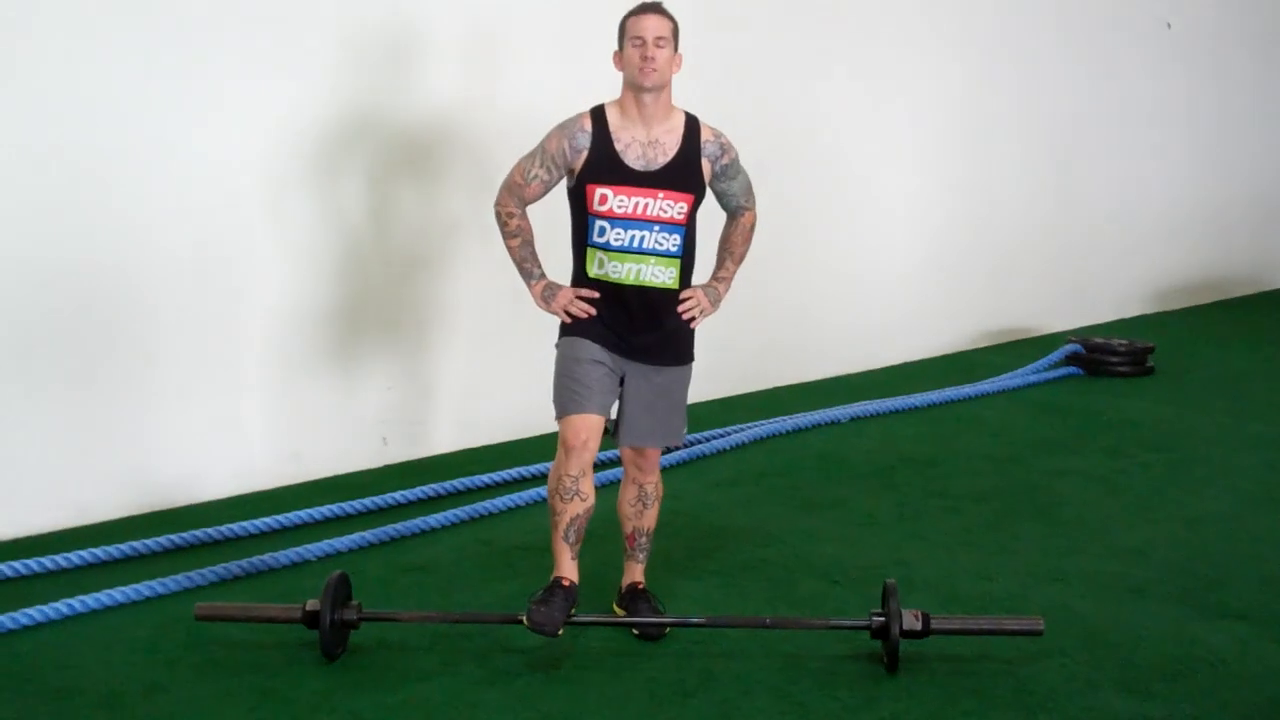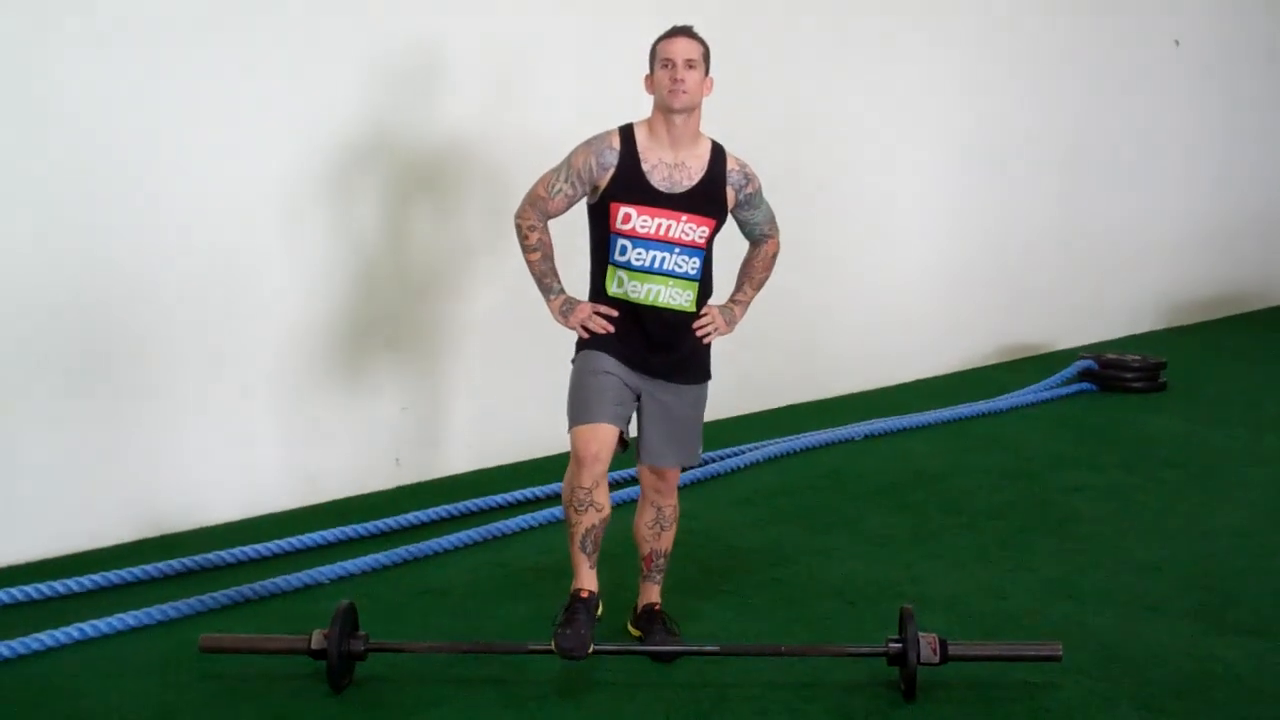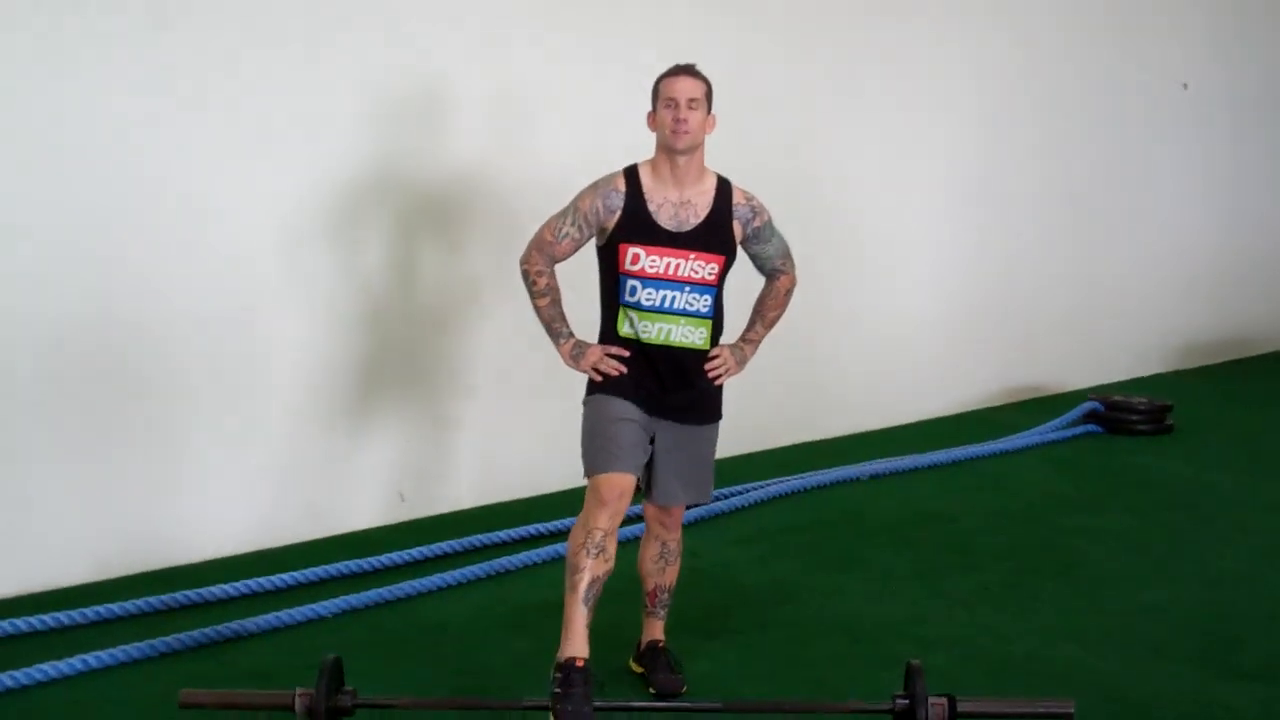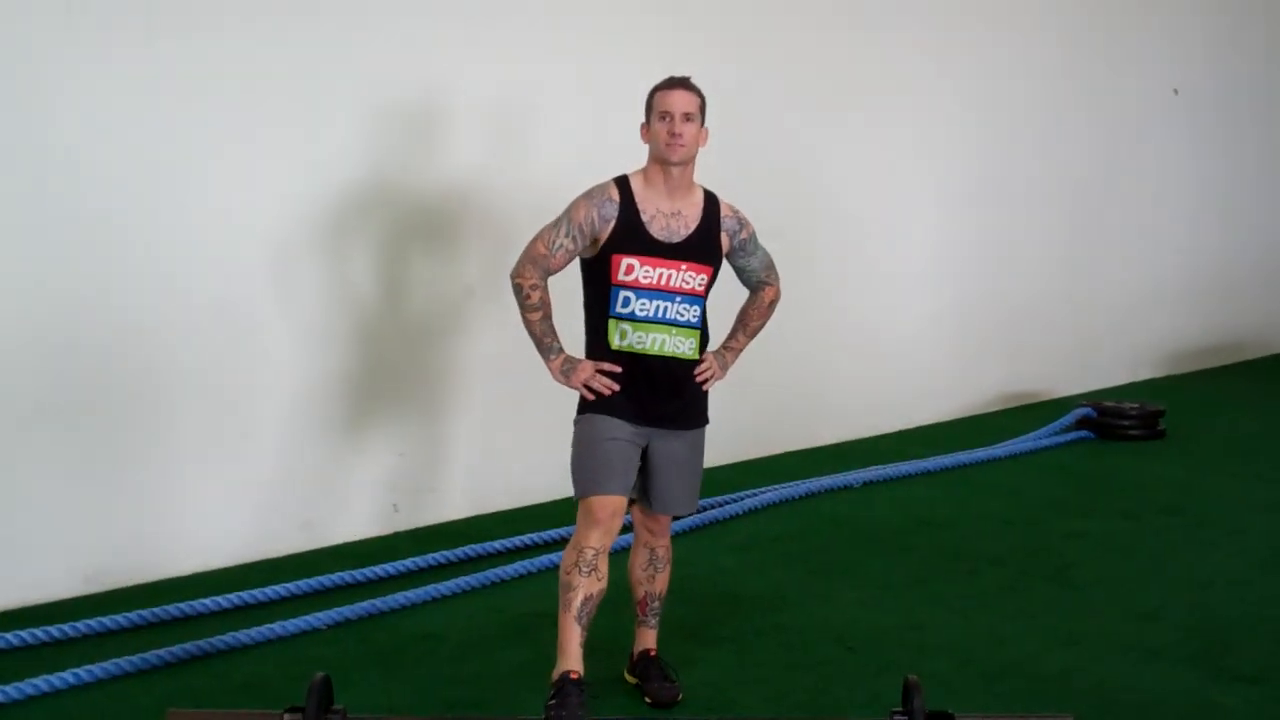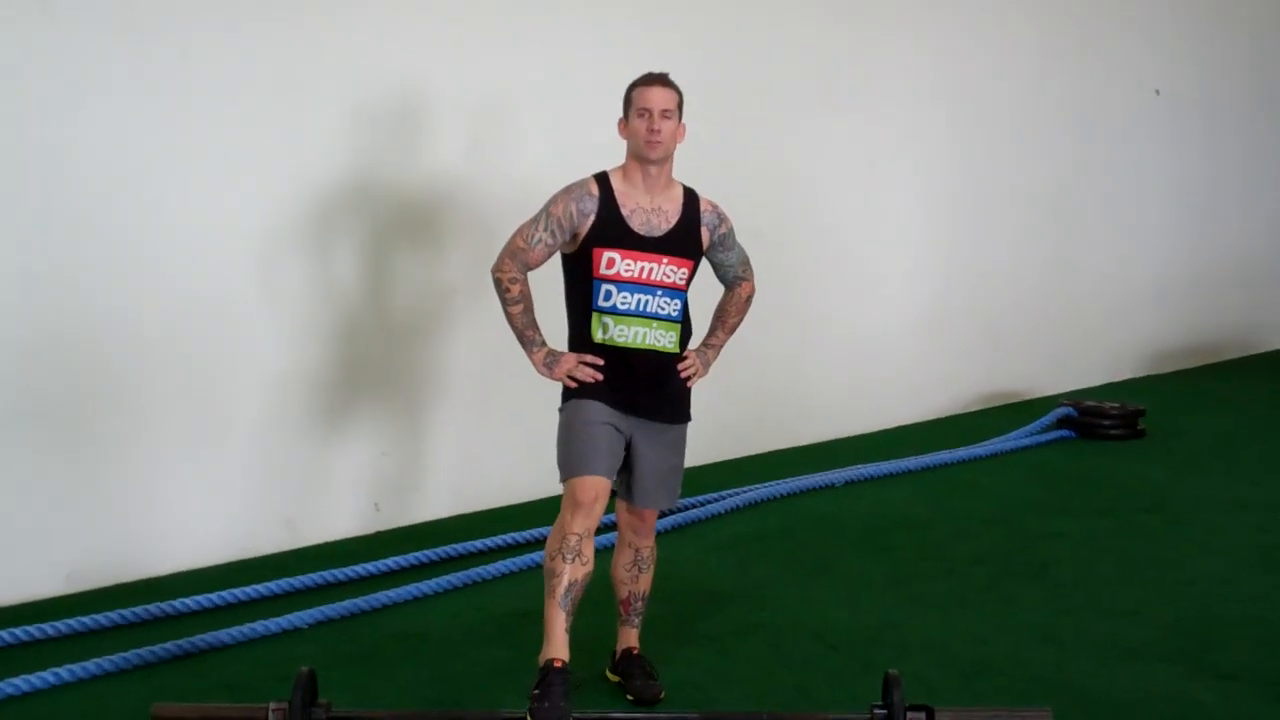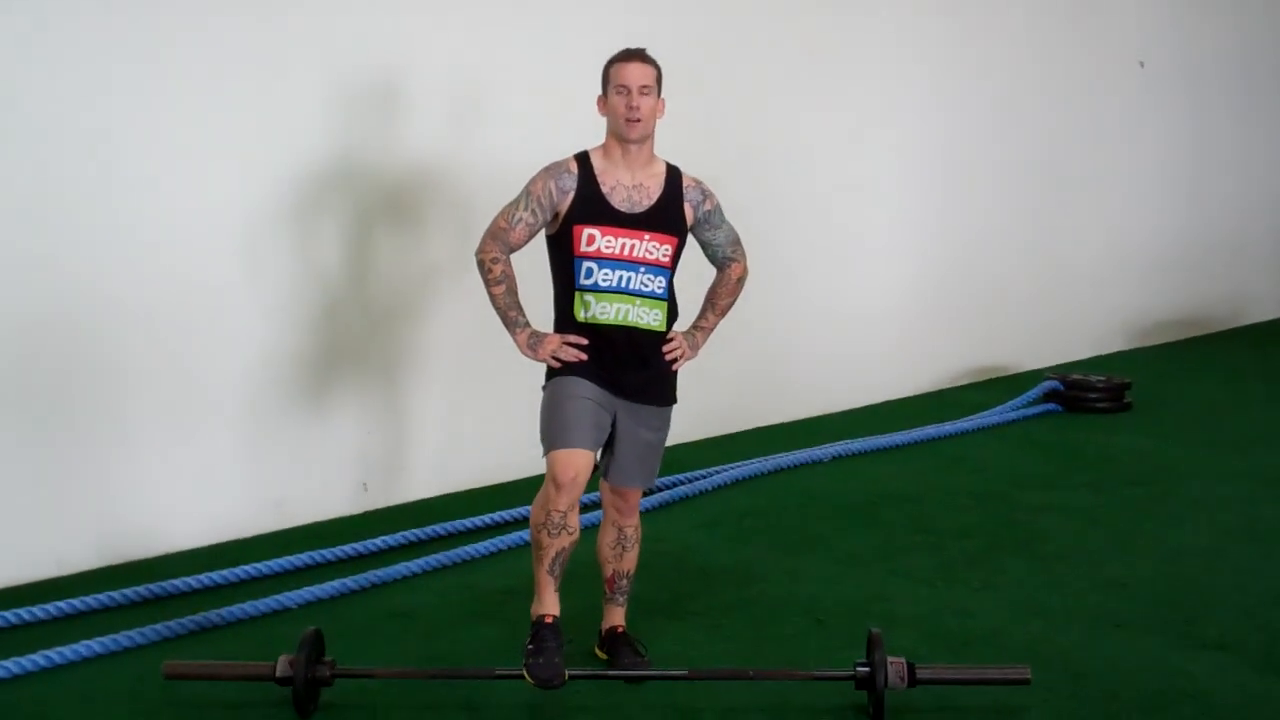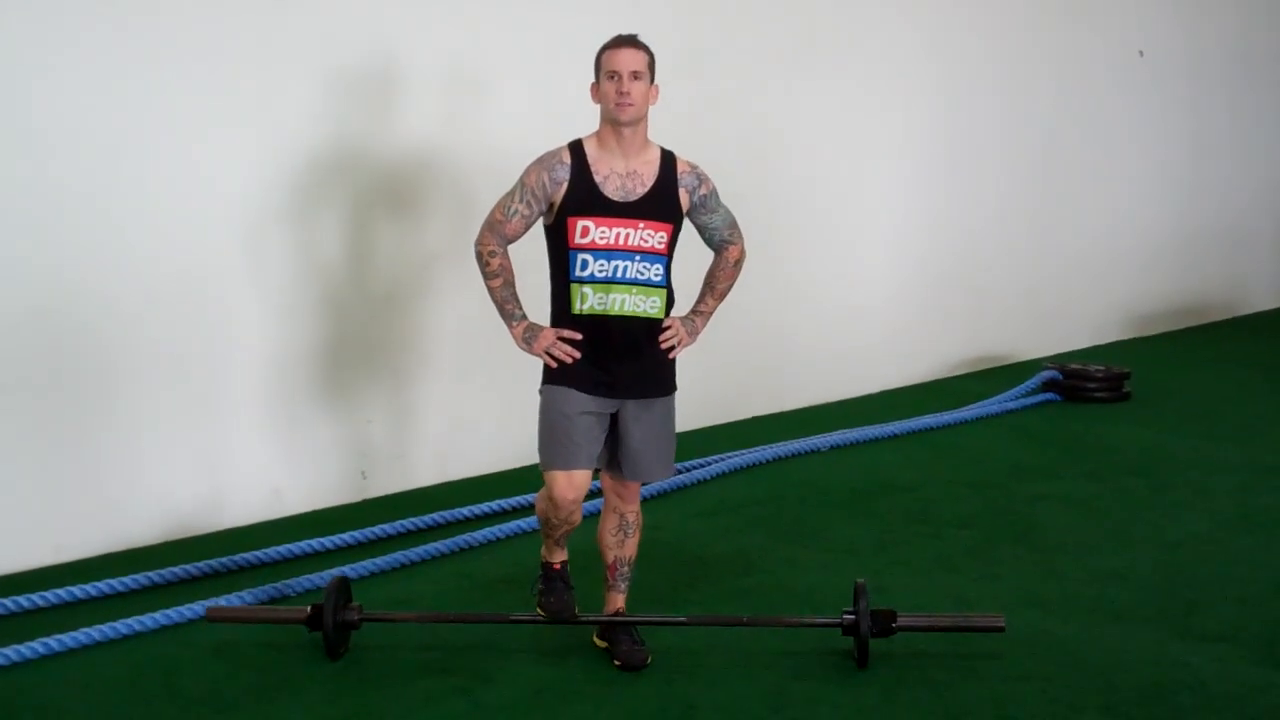
dt=0.7s
person 1, frame 1
left shoulder: (708, 145)
right shoulder: (578, 136)
left elbow: (744, 210)
right elbow: (509, 202)
left wrist: (719, 287)
right wrist: (539, 286)
left hip: (664, 335)
right hip: (592, 326)
left knee: (644, 461)
right knee: (578, 443)
left ankle: (634, 585)
right ankle: (564, 579)
person 1, frame 2
left shoulder: (732, 173)
right shoulder: (606, 153)
left elbow: (767, 240)
right elbow: (530, 214)
left wrist: (734, 308)
right wrist: (558, 300)
left hip: (682, 355)
right hip: (609, 342)
left knee: (662, 480)
right knee: (590, 457)
left ankle: (649, 606)
right ankle: (584, 591)
person 1, frame 3
left shoulder: (739, 208)
right shoulder: (612, 195)
left elbow: (782, 274)
right elbow: (536, 258)
left wrist: (745, 348)
right wrist: (568, 345)
left hip: (692, 392)
right hip: (621, 383)
left knee: (667, 516)
right knee: (606, 501)
left ankle: (652, 642)
right ankle: (572, 660)
person 1, frame 4
left shoulder: (725, 221)
right shoulder: (604, 204)
left elbow: (767, 286)
right elbow: (527, 271)
left wrist: (727, 355)
right wrist: (557, 360)
left hip: (681, 404)
right hip: (612, 398)
left knee: (656, 526)
right knee: (599, 521)
left ankle: (645, 653)
person 1, frame 5
left shoulder: (705, 216)
right shoulder: (584, 200)
left elbow: (742, 283)
right elbow: (508, 266)
left wrist: (709, 352)
right wrist: (541, 354)
left hip: (664, 399)
right hip: (596, 390)
left knee: (641, 522)
right knee: (583, 505)
left ankle: (628, 650)
right ankle: (553, 663)
person 1, frame 6
left shoulder: (690, 193)
right shoulder: (563, 179)
left elbow: (734, 263)
right elbow: (492, 248)
left wrist: (698, 335)
right wrist: (524, 334)
left hip: (649, 377)
right hip: (579, 367)
left knee: (624, 501)
right knee: (566, 478)
left ankle: (615, 627)
right ankle: (545, 616)
person 1, frame 7
left shoulder: (685, 178)
right shoulder: (557, 170)
left elbow: (731, 246)
right elbow: (490, 242)
left wrist: (697, 320)
right wrist: (520, 327)
left hip: (648, 370)
right hip: (577, 368)
left knee: (626, 492)
right knee: (566, 493)
left ankle: (615, 616)
right ankle: (554, 562)
